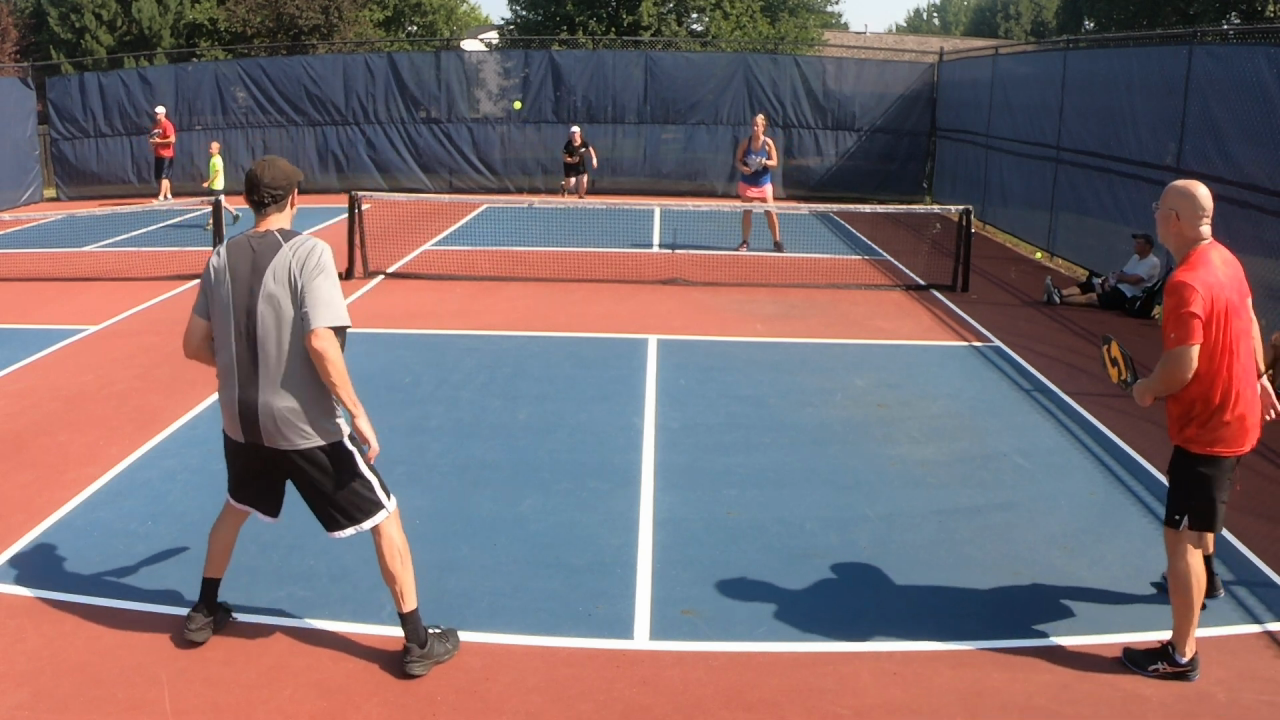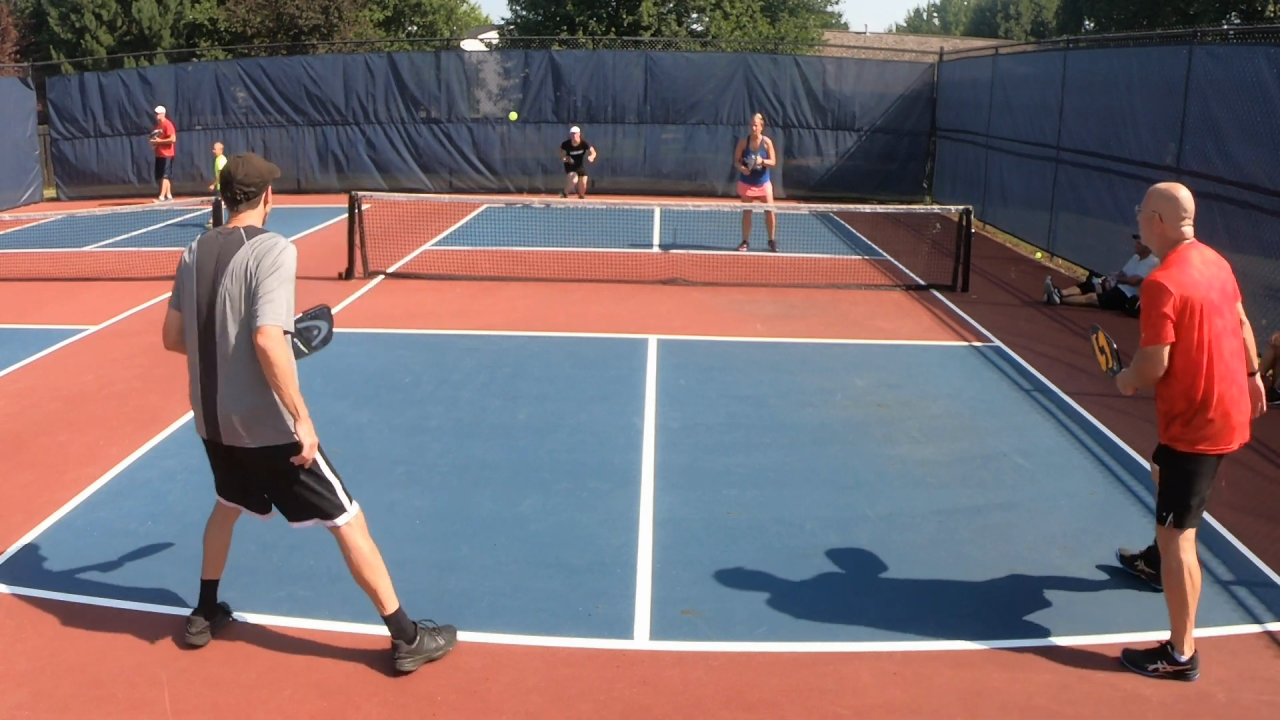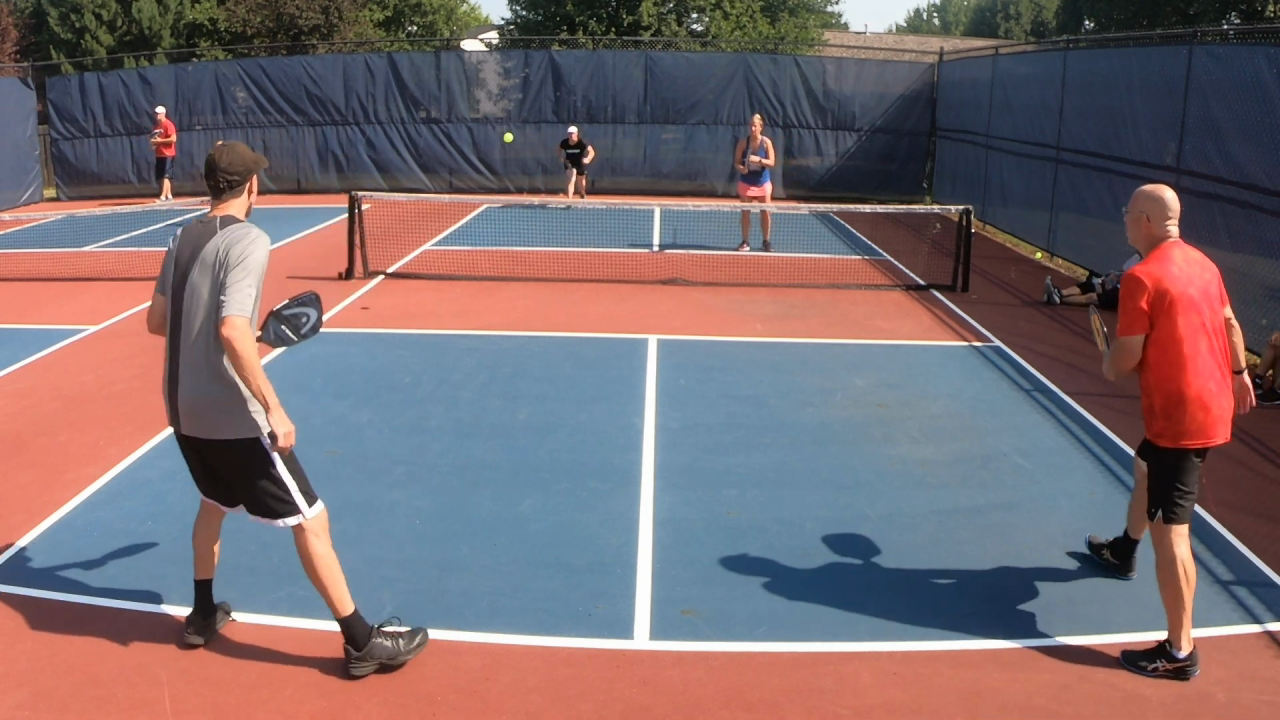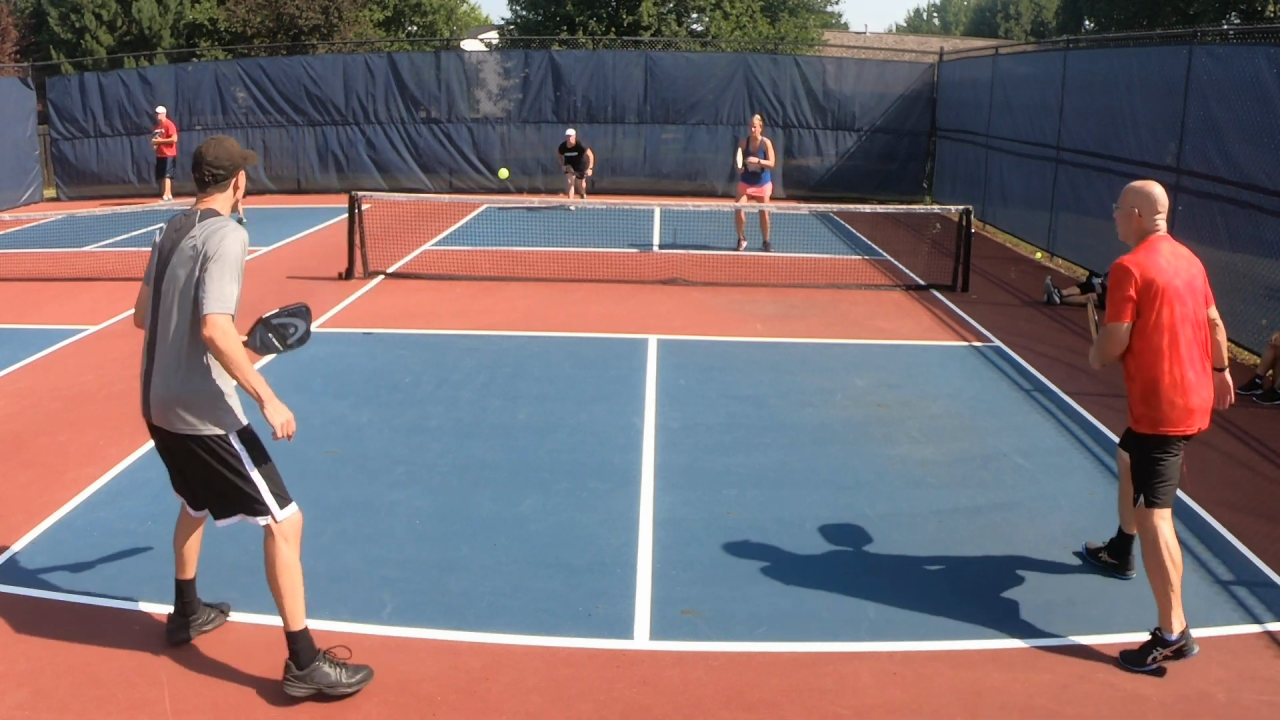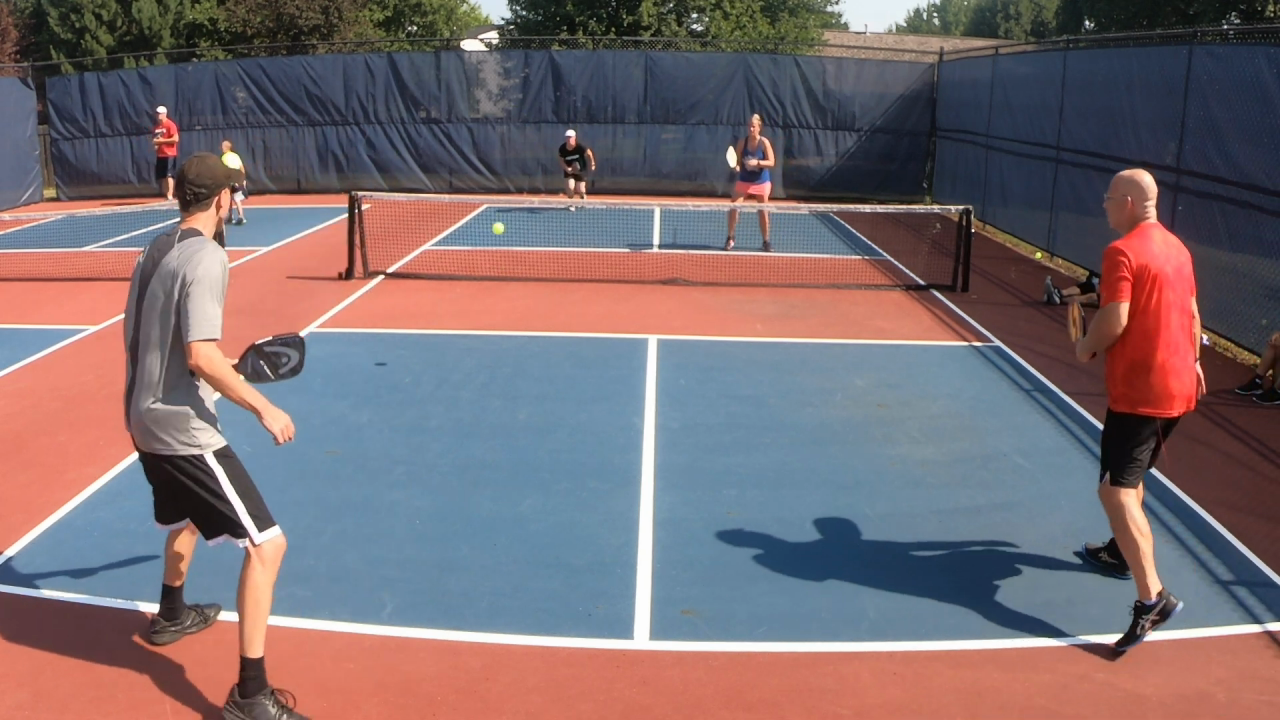
dt=0.1s
person 1, frame 1
left shoulder: (220, 259)
right shoulder: (309, 253)
left elbow: (194, 347)
right elbow: (320, 342)
right wrist: (359, 415)
left hip: (242, 420)
right hip: (304, 425)
left knee: (237, 504)
right knee: (383, 519)
left ankle: (204, 611)
right ankle: (418, 641)
person 1, frame 2
left shoulder: (195, 253)
right shoulder: (274, 251)
left elbow: (173, 337)
right elbow: (268, 340)
right wrist: (302, 418)
left hip: (212, 417)
right hip: (265, 421)
left knee: (229, 504)
right knee: (348, 520)
left ankle: (205, 614)
right ankle: (406, 637)
person 1, frame 3
left shoulder: (182, 238)
right shoulder: (248, 240)
left elbow: (157, 321)
right elbow: (232, 332)
right wrist: (272, 410)
left hip: (184, 408)
right hip: (228, 413)
left knee: (217, 502)
right knee: (310, 519)
left ankle: (203, 614)
right ankle: (361, 639)
person 1, frame 4
left shoulder: (170, 231)
right shoulder: (227, 236)
left elbow: (144, 317)
right elbow: (215, 329)
right wrist: (267, 398)
left hip: (160, 404)
right hip: (202, 409)
left knee: (196, 505)
right knee: (284, 522)
left ankle: (186, 613)
right ankle: (303, 662)
person 1, frame 5
left shoulder: (157, 250)
right shoulder: (207, 258)
right elbow: (200, 356)
right wrist: (265, 408)
left hip: (147, 422)
right hip: (182, 429)
left knee: (194, 514)
right knee: (265, 546)
left ankle: (171, 613)
person 2, frame 1
left shoulder: (1185, 282)
right shoulder: (1227, 261)
left elbow: (1182, 367)
left wrist: (1147, 389)
left hip: (1209, 426)
left knee: (1182, 536)
right knee: (1197, 516)
left ankle: (1182, 654)
right ankle: (1197, 577)
person 2, frame 2
left shoulder: (1162, 281)
right shoulder: (1214, 262)
left elbow: (1154, 364)
right elbow: (1239, 323)
left wrist: (1127, 379)
right wrist: (1252, 376)
left hip: (1196, 423)
right hip: (1228, 409)
left knee: (1174, 533)
right knee: (1163, 472)
left ankle: (1181, 653)
right ankle: (1155, 563)
person 2, frame 3
left shoulder: (1141, 277)
right shoulder: (1202, 263)
left elbow: (1127, 356)
right elbow: (1229, 323)
left wrist: (1109, 367)
right wrist: (1239, 374)
left hip: (1179, 419)
right hip: (1212, 407)
left knee: (1168, 530)
right knee: (1145, 468)
left ankle: (1180, 649)
right ankle: (1124, 551)
person 2, frame 4
left shoulder: (1129, 267)
right shoulder: (1188, 260)
left elbow: (1114, 343)
right elbow: (1213, 321)
left wrist: (1095, 356)
right wrist: (1220, 370)
left hip: (1160, 406)
right hip: (1193, 398)
left knee: (1153, 515)
right knee: (1129, 460)
left ankle: (1173, 633)
right ankle: (1120, 551)
person 2, frame 5
left shoulder: (1122, 252)
right shoulder: (1177, 248)
left elbow: (1113, 323)
right elbow: (1190, 310)
left wrist: (1084, 347)
right wrist: (1192, 358)
left hip: (1141, 392)
right hip: (1180, 386)
left knee: (1119, 491)
right knee: (1126, 474)
left ankle: (1154, 596)
right ankle: (1120, 551)
